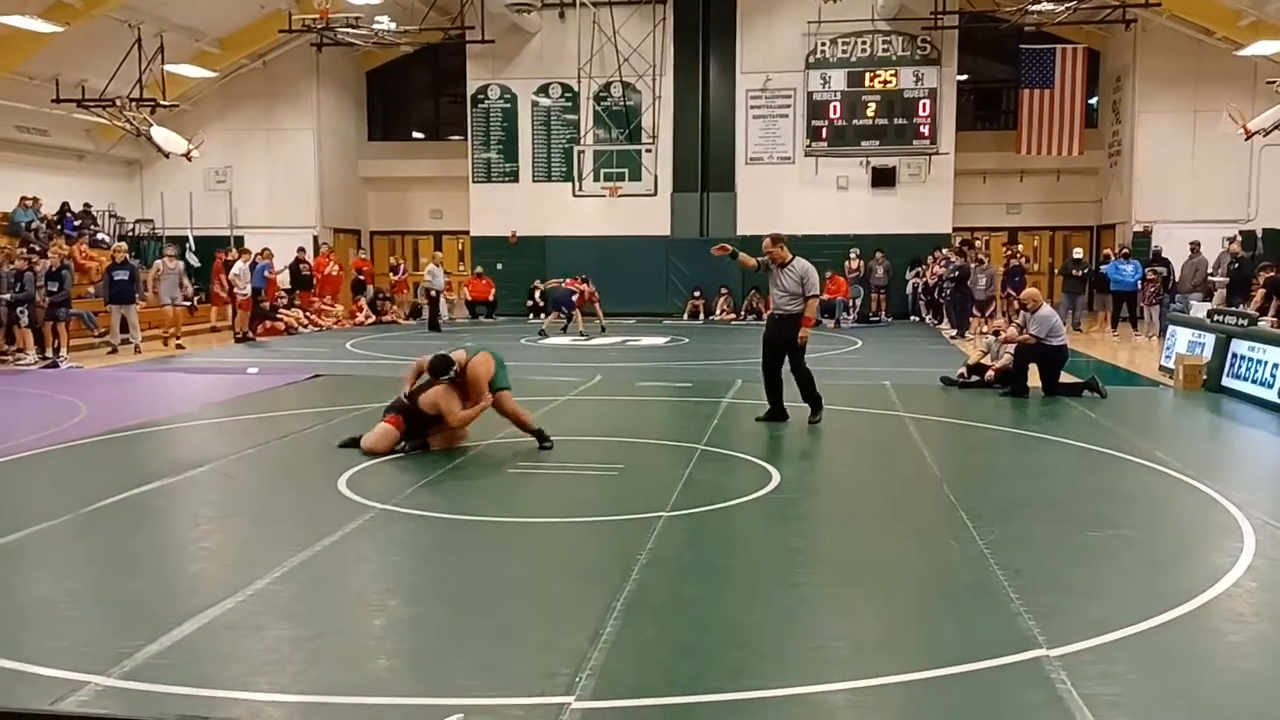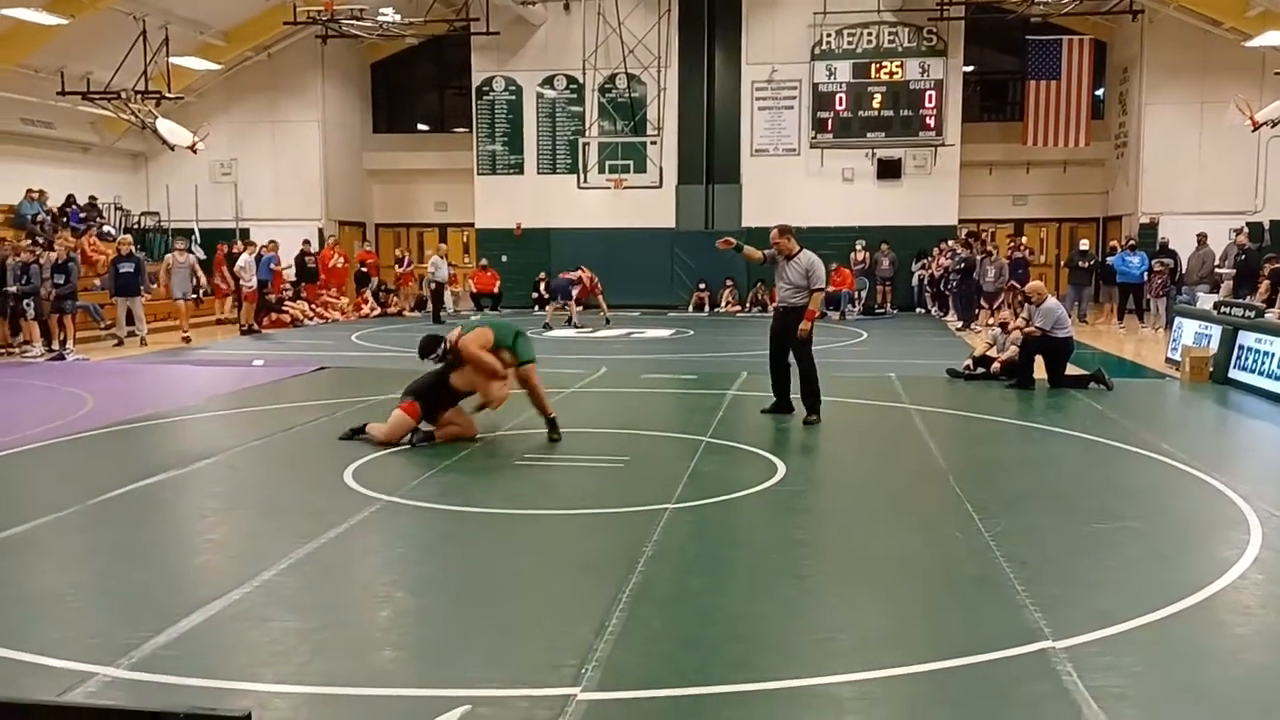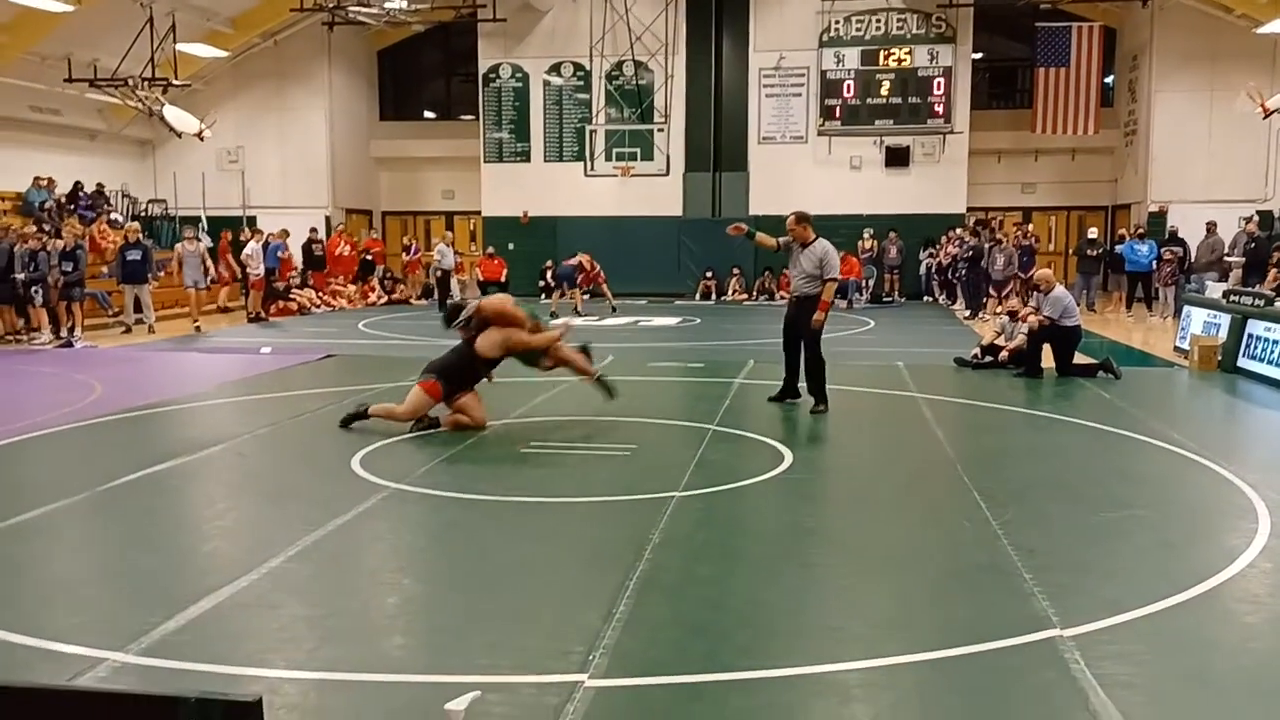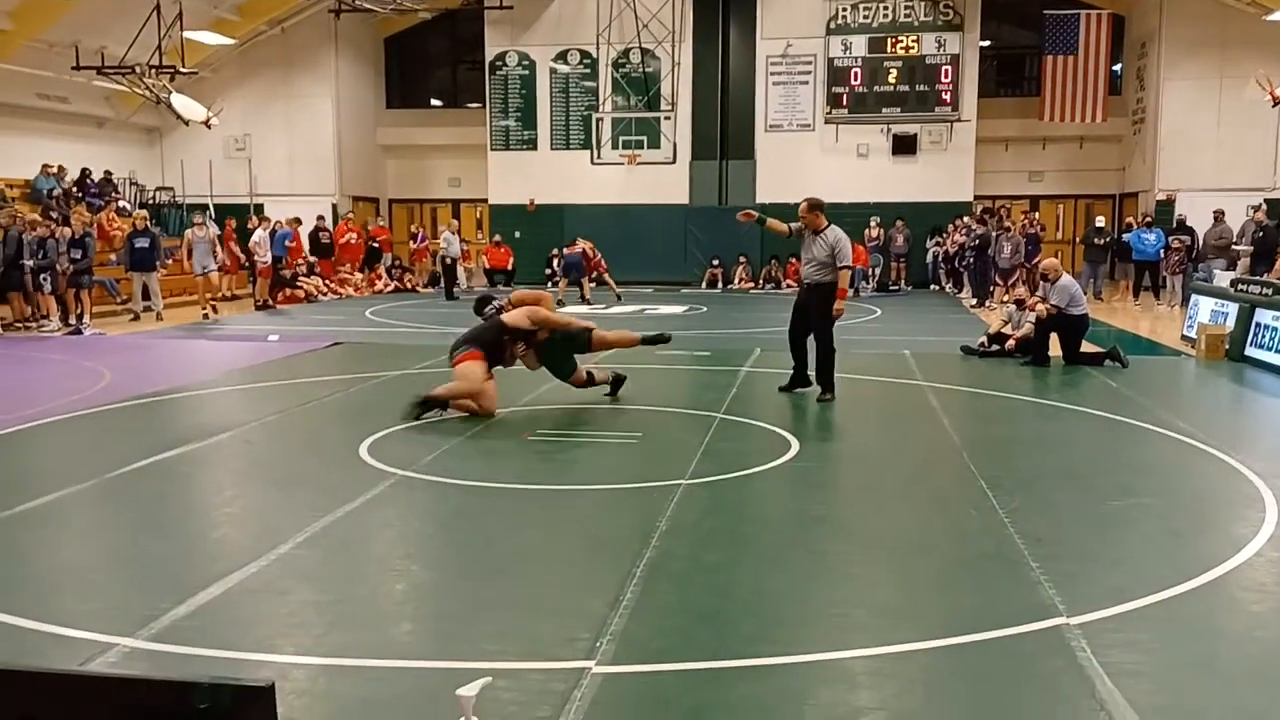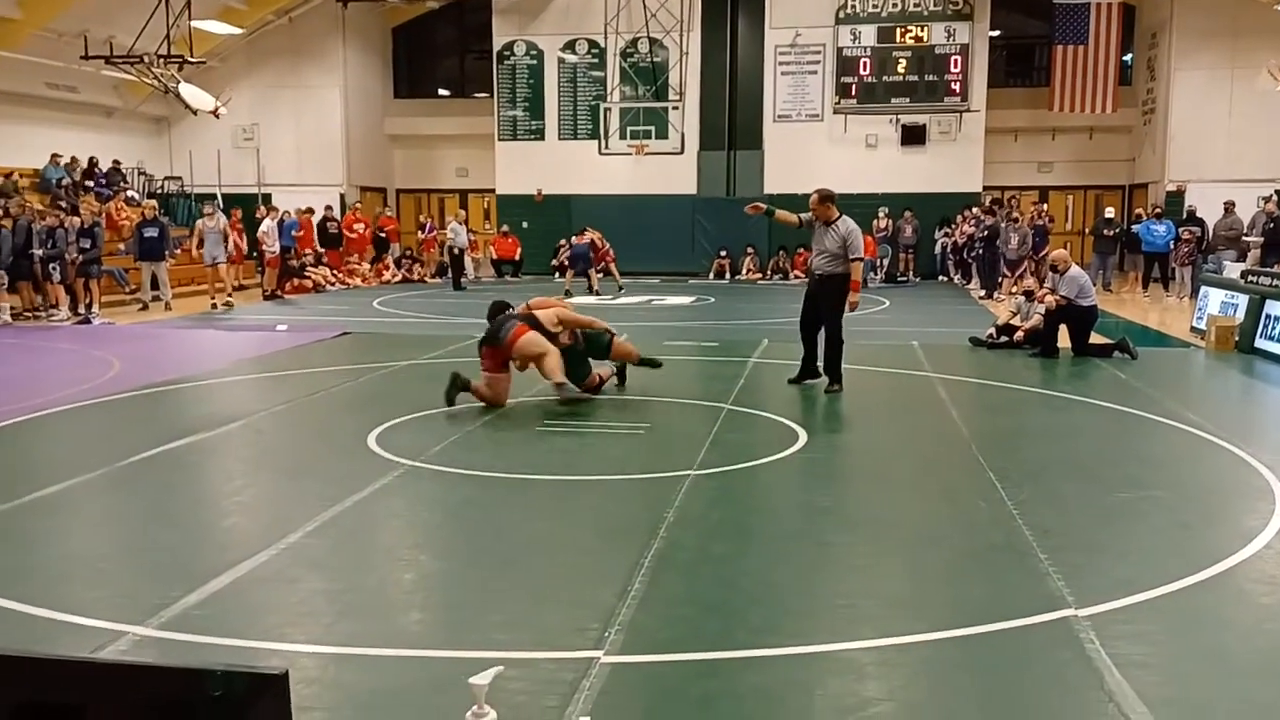
dt=0.2s
person 1, frame 1
left shoulder: (805, 268)
right shoulder: (770, 264)
left elbow: (813, 299)
right elbow: (750, 263)
left wrist: (806, 327)
right wrist: (732, 252)
left hip: (795, 322)
right hip: (774, 321)
left knee: (798, 367)
right knee: (770, 368)
left ankle: (816, 407)
right ankle: (777, 410)
person 1, frame 2
left shoulder: (811, 261)
right shoulder: (777, 256)
left elbow: (818, 292)
right elbow: (757, 255)
left wrist: (808, 320)
right wrist: (736, 246)
left hip: (800, 314)
right hip: (780, 313)
left knee: (804, 361)
right knee: (777, 360)
left ankle: (813, 409)
right ankle: (782, 402)
person 1, frame 3
left shoulder: (825, 250)
right shoulder: (792, 244)
left elbow: (831, 282)
right elbow: (771, 243)
left wrist: (821, 310)
right wrist: (748, 232)
left hip: (813, 304)
right hip: (795, 302)
left knee: (812, 351)
right knee: (790, 348)
left ankle: (820, 399)
right ankle: (790, 389)
person 1, frame 4
left shoulder: (838, 238)
right shoulder: (804, 229)
left elbow: (845, 269)
right elbow: (782, 228)
left wrist: (841, 299)
right wrist: (758, 218)
left hip: (825, 292)
right hip: (805, 290)
left knee: (823, 340)
right knee: (796, 334)
left ankle: (827, 388)
right ankle: (799, 377)
person 1, frame 5
left shoulder: (849, 229)
right shoulder: (815, 220)
left elbow: (856, 262)
right elbow: (792, 219)
left wrist: (854, 291)
right wrist: (767, 210)
left hip: (836, 283)
right hip: (815, 281)
left knee: (833, 332)
right knee: (807, 326)
left ankle: (835, 379)
right ankle: (809, 369)
person 2, frame 1
right shoulder: (448, 392)
right elbow: (457, 420)
right wrist: (483, 405)
left hip: (422, 420)
right hip: (400, 413)
left knee: (460, 433)
right knee: (373, 447)
right ankle: (361, 439)
person 2, frame 2
right shoulder: (478, 370)
right elbow: (495, 401)
right wrist: (508, 382)
left hip: (435, 404)
right hip: (416, 398)
left knee: (469, 431)
right knee: (386, 437)
left ankle: (426, 436)
right ankle: (366, 427)
person 2, frame 3
right shoulder: (505, 334)
right elbow: (539, 341)
right wrist: (561, 330)
left hip: (457, 384)
right hip: (438, 376)
left knee: (478, 421)
right knee: (405, 413)
left ankle: (433, 422)
right ankle: (363, 412)
person 2, frame 4
right shoulder: (531, 313)
right elbow: (567, 322)
right wrist: (586, 325)
left hip: (471, 350)
right hip: (468, 348)
left knee: (488, 409)
right knee: (467, 387)
left ankle: (442, 402)
right ankle: (427, 400)
person 2, frame 5
right shoulder: (556, 315)
right elbow: (592, 323)
right wrist: (607, 328)
left hip: (489, 342)
right hip: (507, 328)
left knee: (497, 400)
right knee: (551, 353)
left ankle: (462, 383)
right ankle: (562, 388)
person 3, frame 1
left shoulder: (474, 372)
right shoulder: (436, 364)
right elbow: (417, 365)
right wrist: (408, 387)
left hip: (492, 366)
left knee: (506, 406)
left ankle: (539, 434)
person 3, frame 2
left shoulder: (467, 348)
right shoulder: (449, 342)
left elbow: (498, 372)
left hip: (514, 337)
right hip: (499, 338)
left knee: (528, 380)
left ankle: (551, 422)
person 3, frame 3
left shoulder: (488, 308)
left elbow: (523, 320)
left hip: (527, 325)
left knee: (558, 353)
right knee: (549, 363)
left ankle: (597, 377)
right ankle: (579, 352)
person 3, frame 4
left shoulder: (517, 299)
left elbow: (546, 298)
left hip: (558, 333)
right hip: (547, 351)
left knee: (606, 340)
right knee: (580, 381)
left ankle: (645, 339)
right ankle: (612, 377)
person 3, frame 5
left shoulder: (534, 306)
left elbow: (565, 308)
right elbow: (521, 366)
left hip: (580, 338)
right hip: (564, 354)
left knee: (622, 350)
right knee: (592, 386)
left ankle: (641, 360)
right ankle: (613, 371)
